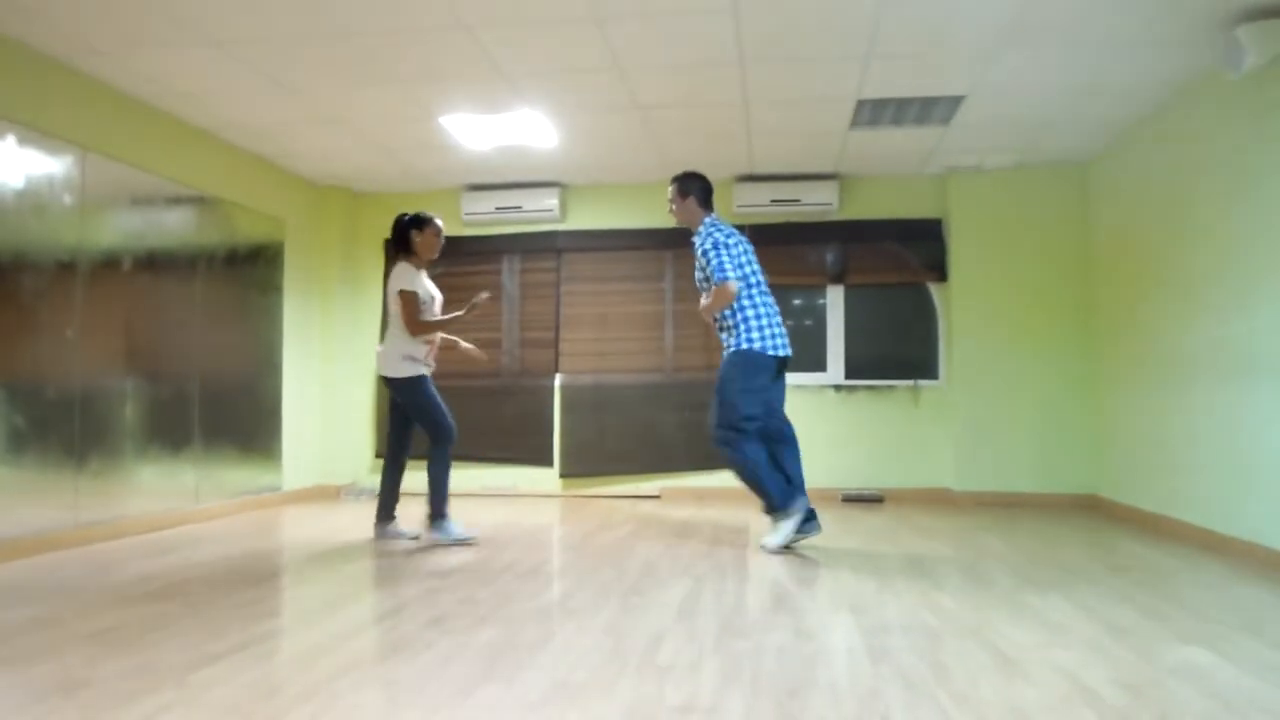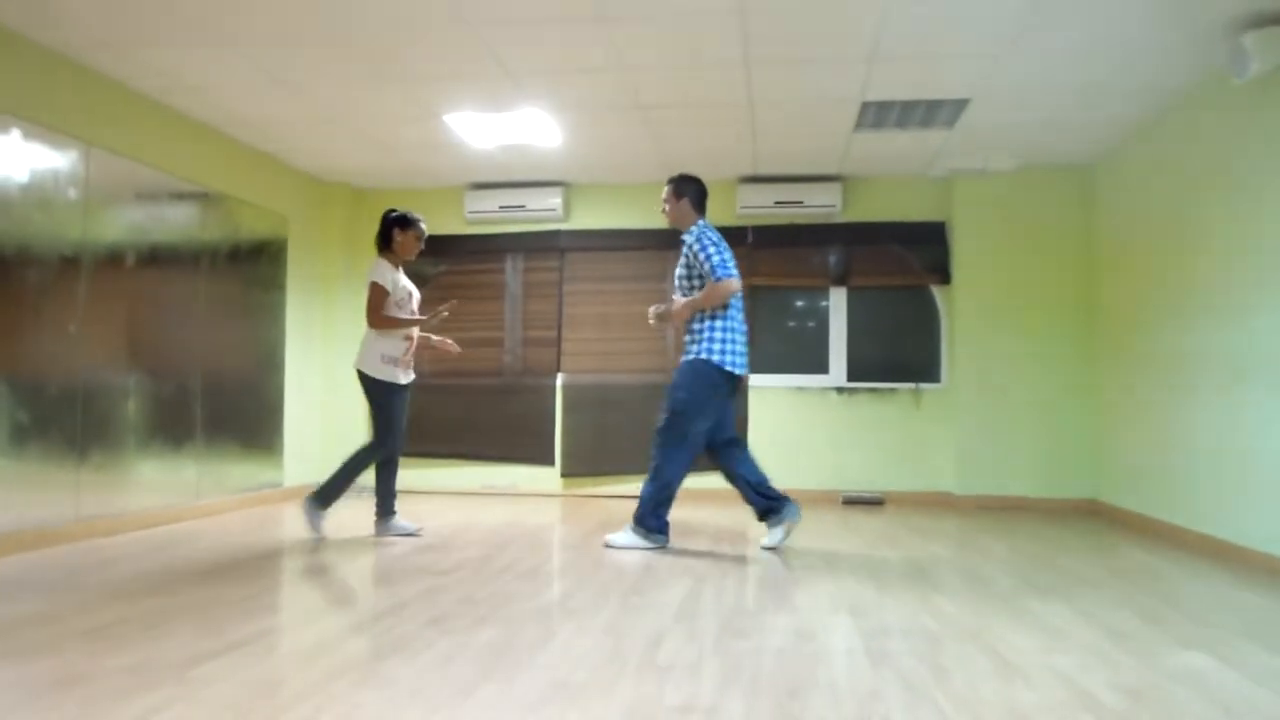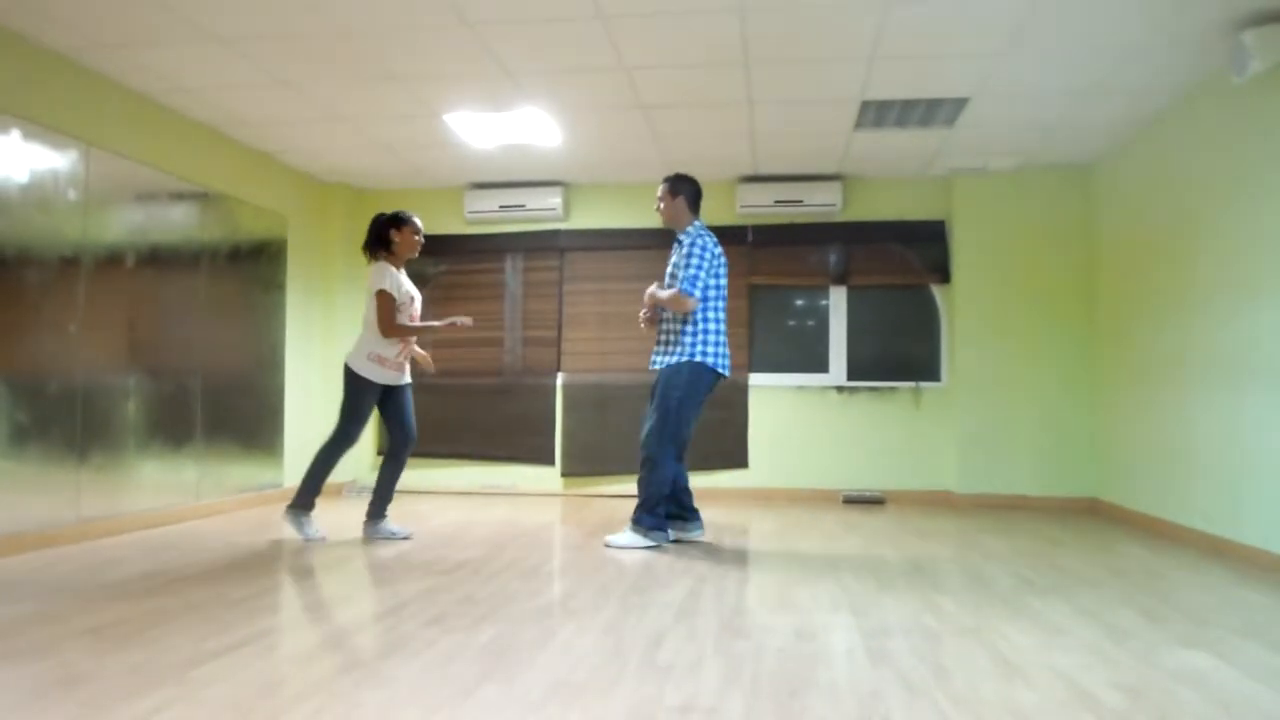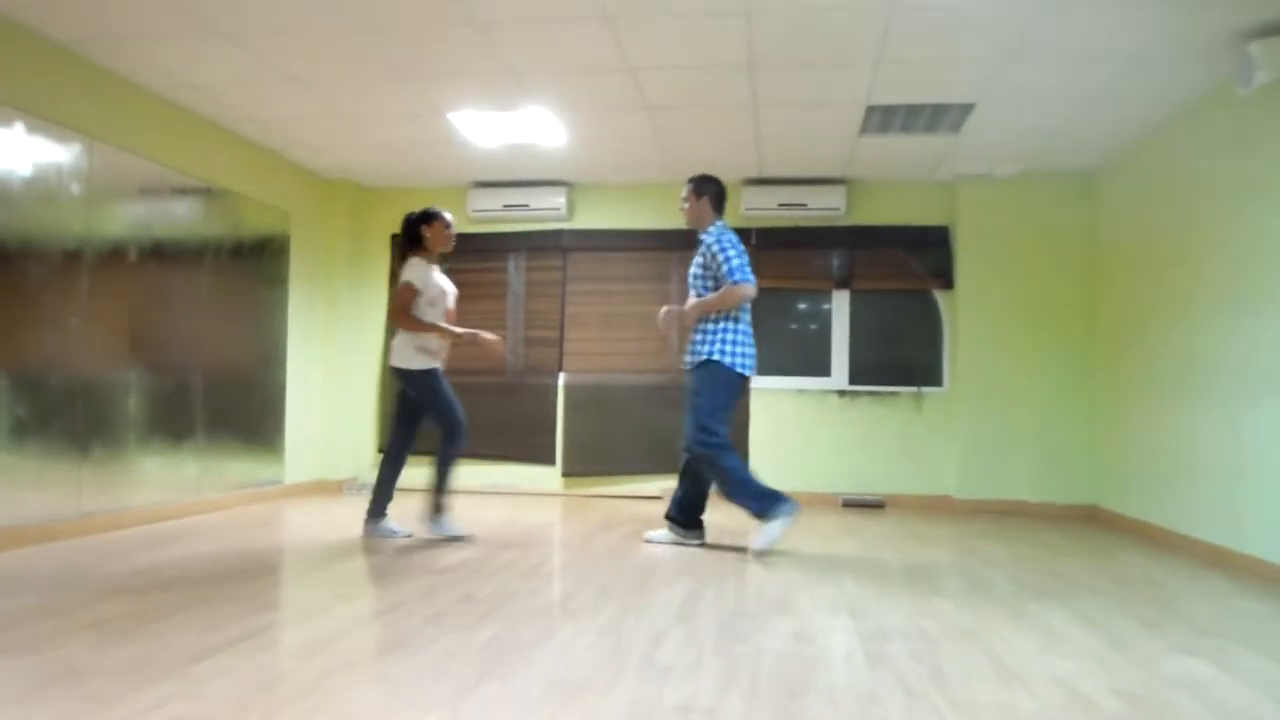
dt=0.3s
person 1, frame 1
left shoulder: (709, 238)
right shoulder: (729, 235)
left elbow: (729, 288)
left wrist: (708, 309)
right wrist: (715, 305)
left hip: (749, 347)
right hip: (767, 345)
left knee: (730, 431)
right knee: (772, 432)
left ankle: (785, 503)
right ankle: (798, 516)
person 1, frame 2
left shoulder: (702, 241)
right shoulder: (701, 242)
left elbow: (729, 287)
left wrist: (686, 305)
right wrist: (672, 312)
left hip: (709, 356)
right hip: (720, 357)
left knee: (672, 440)
right knee: (721, 442)
left ankle: (649, 528)
right ankle: (776, 509)
person 1, frame 3
left shoulder: (698, 243)
right shoulder: (688, 244)
left elbow: (685, 301)
left wrist: (654, 295)
right wrist: (657, 315)
left hip: (694, 358)
right hip: (680, 358)
left knee: (660, 440)
right knee: (663, 439)
left ankle: (649, 526)
right ankle: (682, 518)
person 1, frame 4
left shoulder: (718, 241)
right shoulder: (713, 243)
left elbow: (744, 288)
left wrist: (696, 306)
right wrist: (679, 314)
left hip: (718, 357)
right hip: (713, 358)
left knee: (705, 441)
right knee: (699, 443)
left ankle: (772, 505)
right ankle: (683, 523)
person 2, frame 1
left shoulder: (421, 275)
right shoulder: (404, 273)
right elbow: (414, 327)
left wrist: (457, 342)
right wrist: (464, 313)
left hip: (413, 370)
right hip: (402, 369)
left knee: (398, 446)
right knee: (444, 434)
left ankle: (385, 521)
right ankle: (438, 520)
person 2, frame 2
left shoulder: (400, 274)
right shoulder: (383, 269)
right elbow: (376, 320)
left wrist: (431, 339)
right wrist: (424, 320)
left hip: (400, 370)
right hip: (380, 369)
left knee: (390, 443)
right knee: (387, 443)
left ankle: (387, 517)
right ankle: (319, 500)
person 2, frame 3
left shoulder: (401, 275)
right shoulder: (384, 273)
right elbow: (387, 329)
left wrist: (414, 349)
right wrist: (441, 325)
left hip: (396, 375)
right hip: (369, 370)
left knee: (404, 440)
right knee: (344, 438)
left ankle: (376, 518)
right ankle: (300, 507)
person 2, frame 4
left shoulder: (435, 272)
right shoulder: (416, 267)
right elbow: (398, 316)
left wrist: (475, 335)
right wrist: (443, 330)
left hip: (425, 365)
right hip: (414, 363)
left knee: (403, 439)
right knee: (455, 428)
left ankle: (375, 517)
right ankle: (436, 510)
